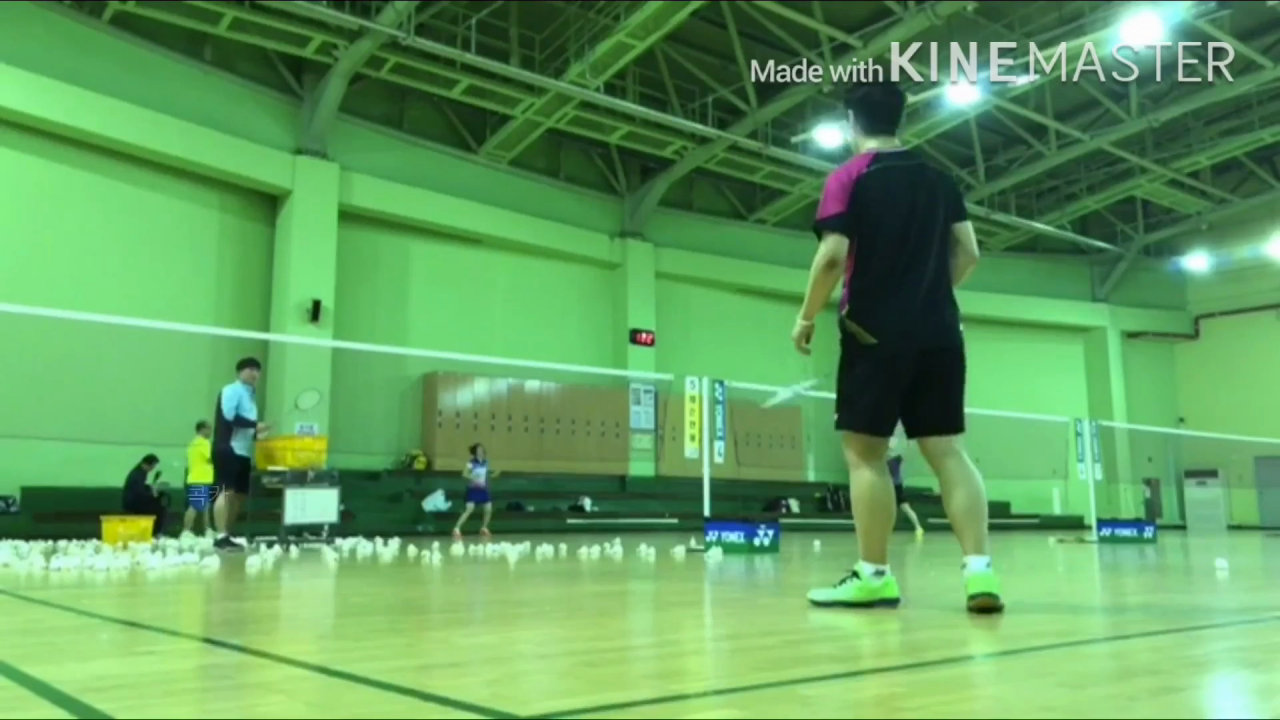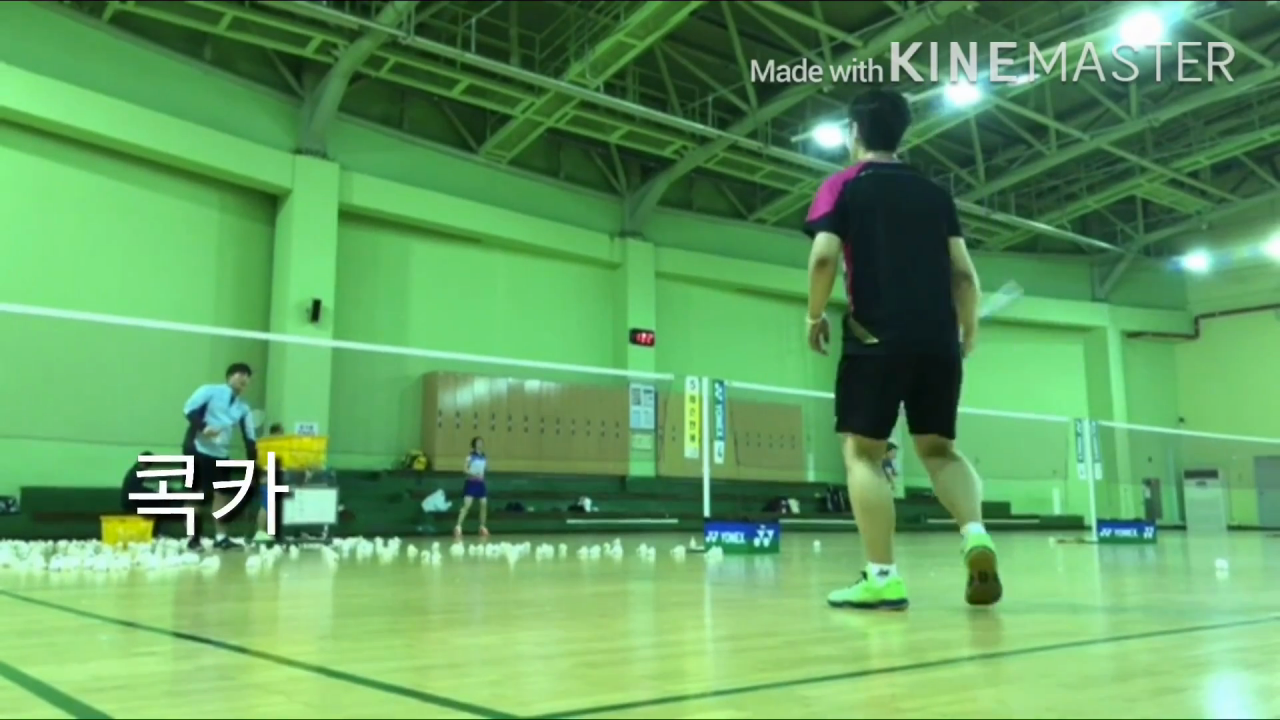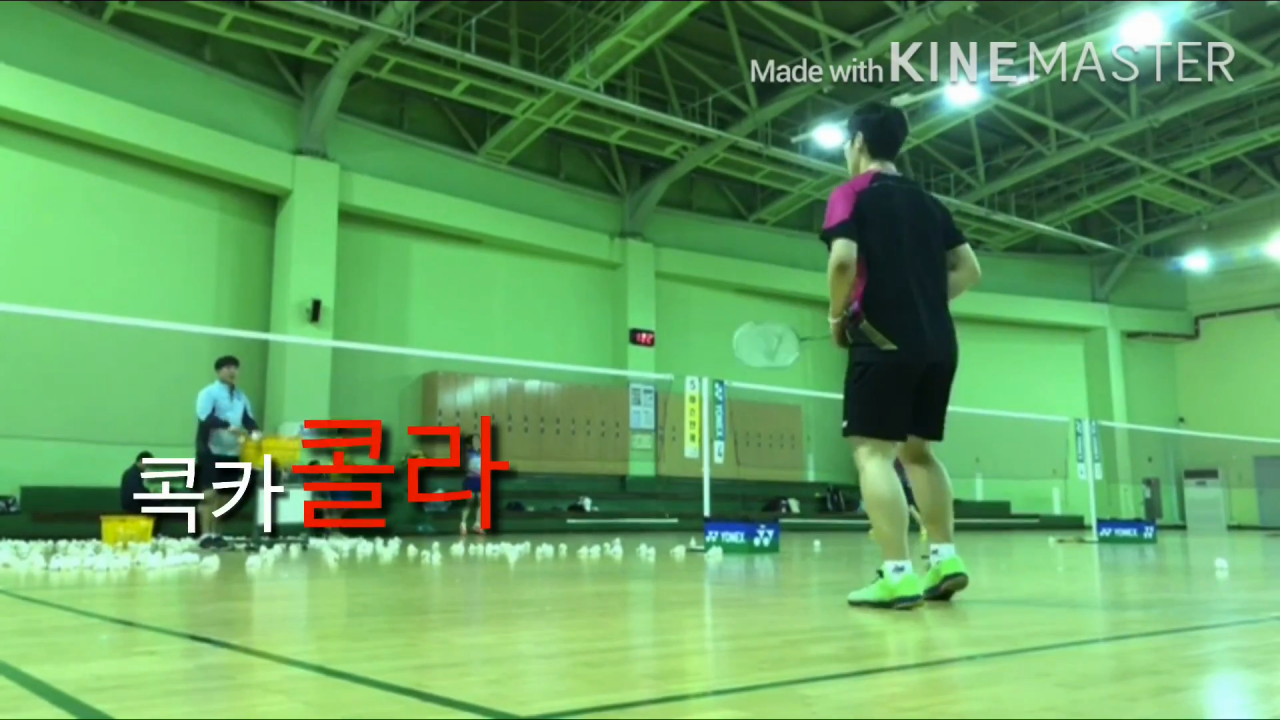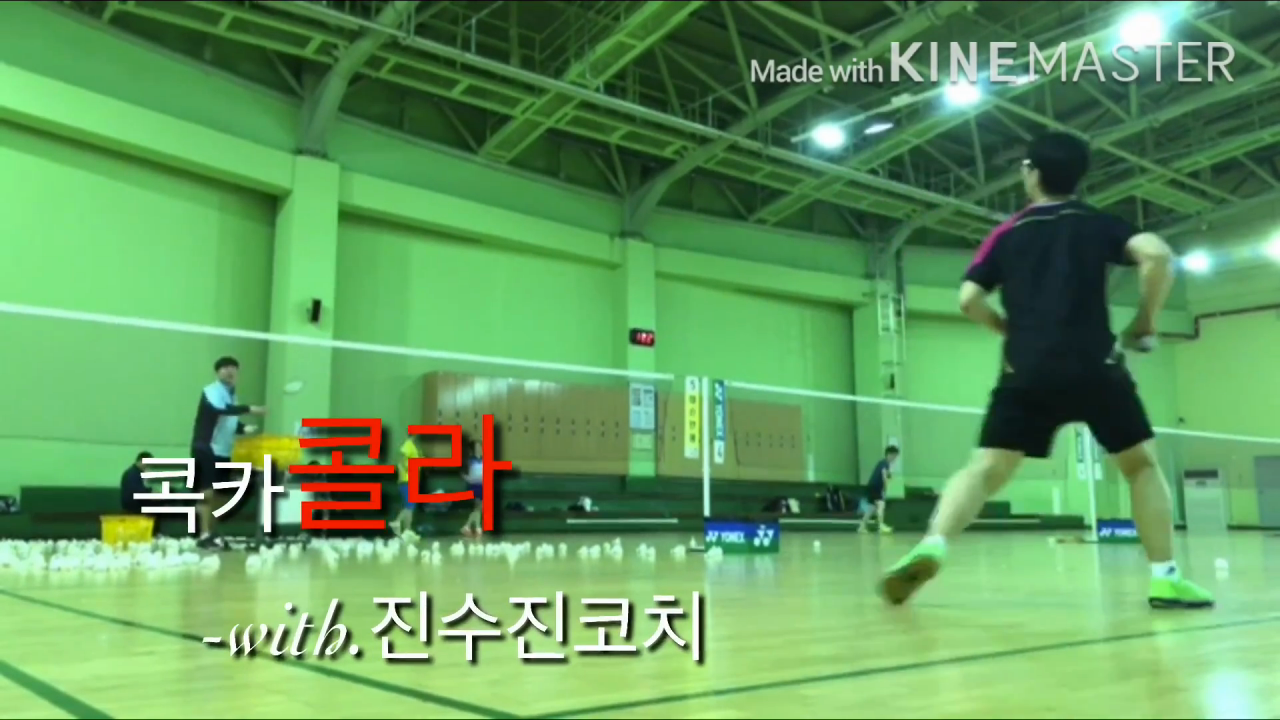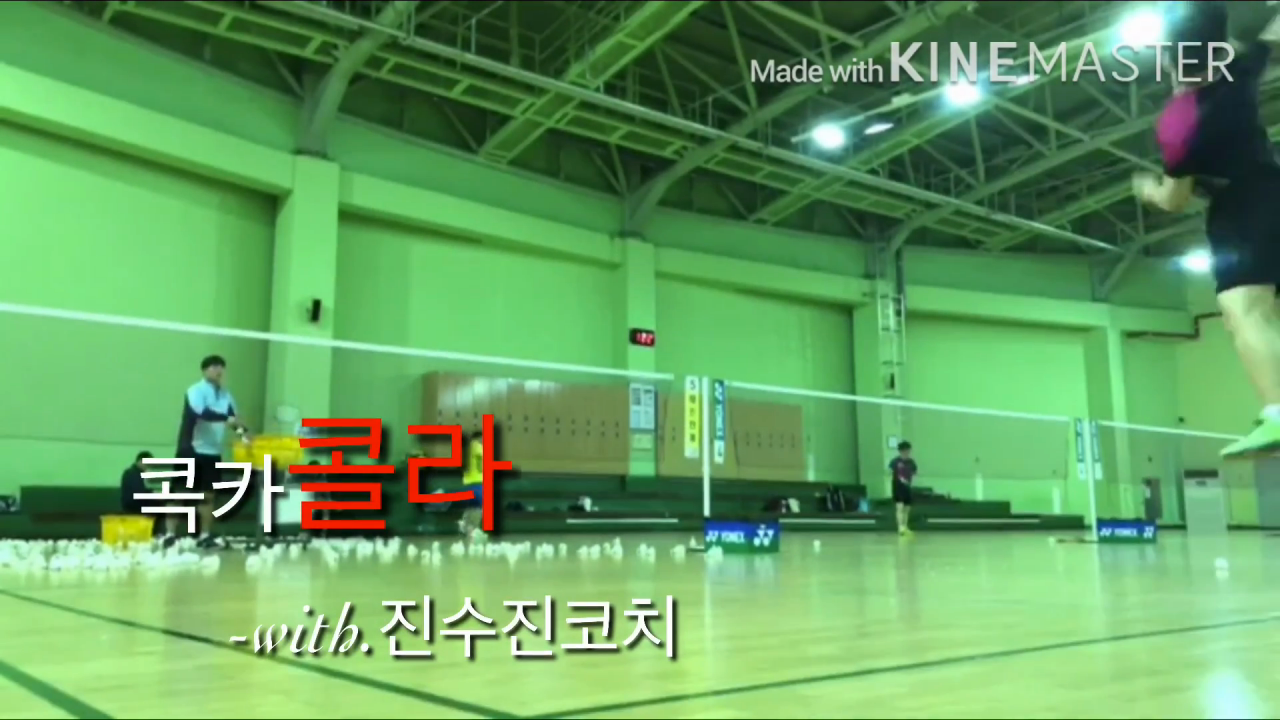
dt=1s
person 1, frame 1
left shoulder: (848, 177)
right shoulder: (940, 179)
left elbow: (833, 256)
right elbow: (968, 254)
left wrist: (806, 316)
left hip: (875, 335)
right hip: (940, 334)
left knee: (865, 453)
right knee: (948, 451)
left ankle: (874, 576)
right ankle: (979, 571)
person 1, frame 2
left shoulder: (842, 187)
right shoulder: (935, 193)
left elbow: (824, 256)
right elbow: (963, 272)
left wrist: (815, 315)
right wrist: (965, 330)
left hip: (876, 338)
right hip: (938, 340)
left knee: (862, 453)
right knee: (938, 449)
left ankle: (882, 578)
right ankle: (976, 535)
person 1, frame 3
left shoulder: (851, 194)
right shoulder: (927, 202)
left elbow: (843, 259)
right elbow: (968, 270)
left wrist: (838, 315)
left hip: (884, 342)
right hip: (938, 343)
left knee: (873, 454)
right knee: (917, 451)
left ankle: (898, 575)
right ankle: (945, 558)
person 1, frame 4
left shoulder: (1005, 235)
right shoulder: (1101, 223)
left elbow: (969, 300)
right elbow: (1158, 255)
right wrist: (1146, 320)
left hip: (1026, 371)
right hip: (1094, 367)
left knee: (986, 469)
right knee: (1141, 465)
left ankle: (930, 549)
right ankle: (1166, 576)
person 1, frame 5
left shoulder: (1174, 118)
right shoulder: (1238, 70)
left elbow: (1174, 201)
left wrist: (1145, 190)
left hip: (1238, 215)
left knee: (1241, 309)
person 2, frame 1
left shoulder: (251, 397)
right shoulder: (230, 391)
right elbow: (229, 416)
left wrist: (256, 431)
right wrist: (255, 425)
left hip: (243, 452)
right hip: (226, 449)
left knee: (238, 494)
right knee: (226, 492)
left ankle: (225, 535)
right ankle: (220, 537)
person 2, frame 2
left shoulder: (243, 407)
right shoulder: (210, 391)
left elbow: (249, 437)
right elbow: (189, 409)
left wrist: (253, 463)
right wrist: (203, 427)
left hip: (221, 455)
right hip: (197, 449)
left knee: (222, 494)
left ankle: (221, 537)
right ankle: (193, 537)
person 2, frame 3
left shoulder: (241, 397)
right shoulder: (209, 393)
left elbow: (248, 419)
right elbow: (205, 417)
left wrist: (254, 431)
right wrist: (228, 426)
left hip: (231, 453)
right hip: (210, 451)
left knee: (223, 495)
right knee: (209, 493)
left ankle: (215, 534)
right ankle: (205, 536)
person 2, frame 4
left shoulder: (231, 394)
right shoulder: (212, 392)
right elbow: (221, 409)
left wrist: (243, 428)
right wrist: (249, 410)
left hip: (223, 452)
right hip: (206, 449)
left knee: (216, 494)
right knee: (206, 492)
left ankle: (210, 534)
right ankle: (204, 535)
person 2, frame 5
left shoulder: (225, 395)
right shoulder: (196, 391)
left elbow: (233, 416)
right elbow: (201, 412)
left wrist: (243, 432)
right wrist: (226, 419)
left hip: (213, 452)
right hip: (191, 450)
left knee: (208, 495)
left ankle: (205, 536)
right ankle: (171, 535)
